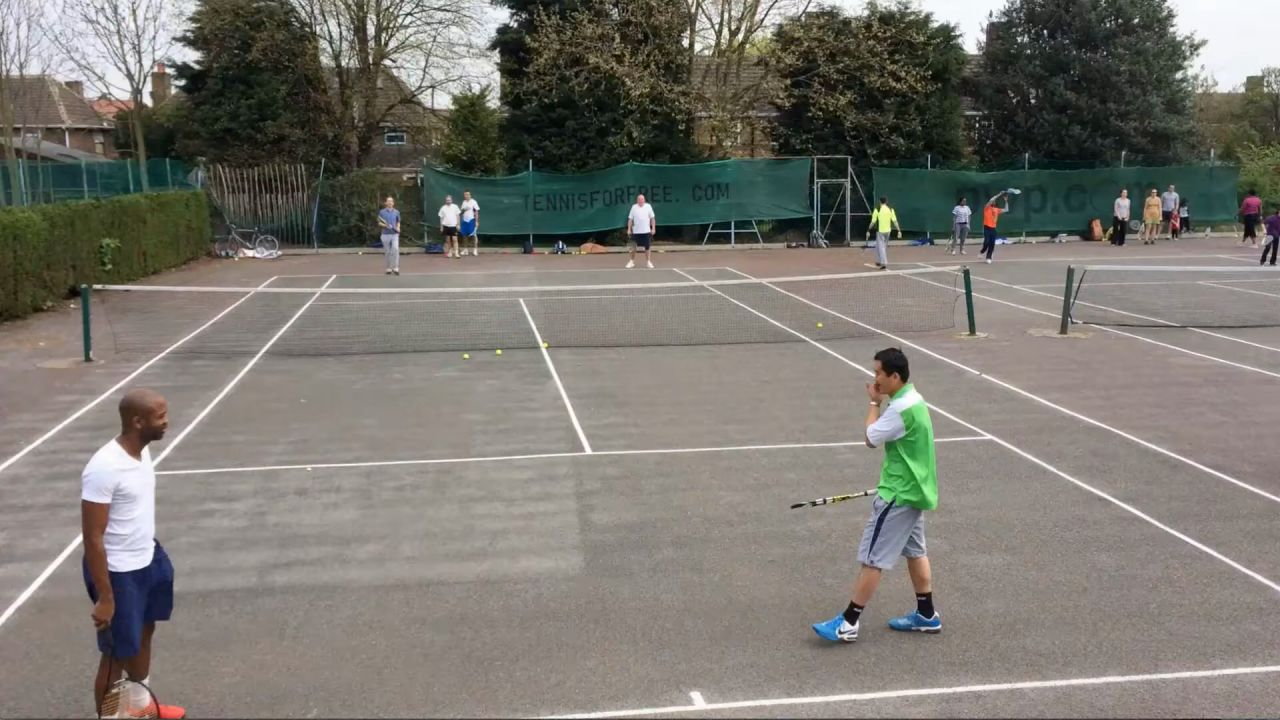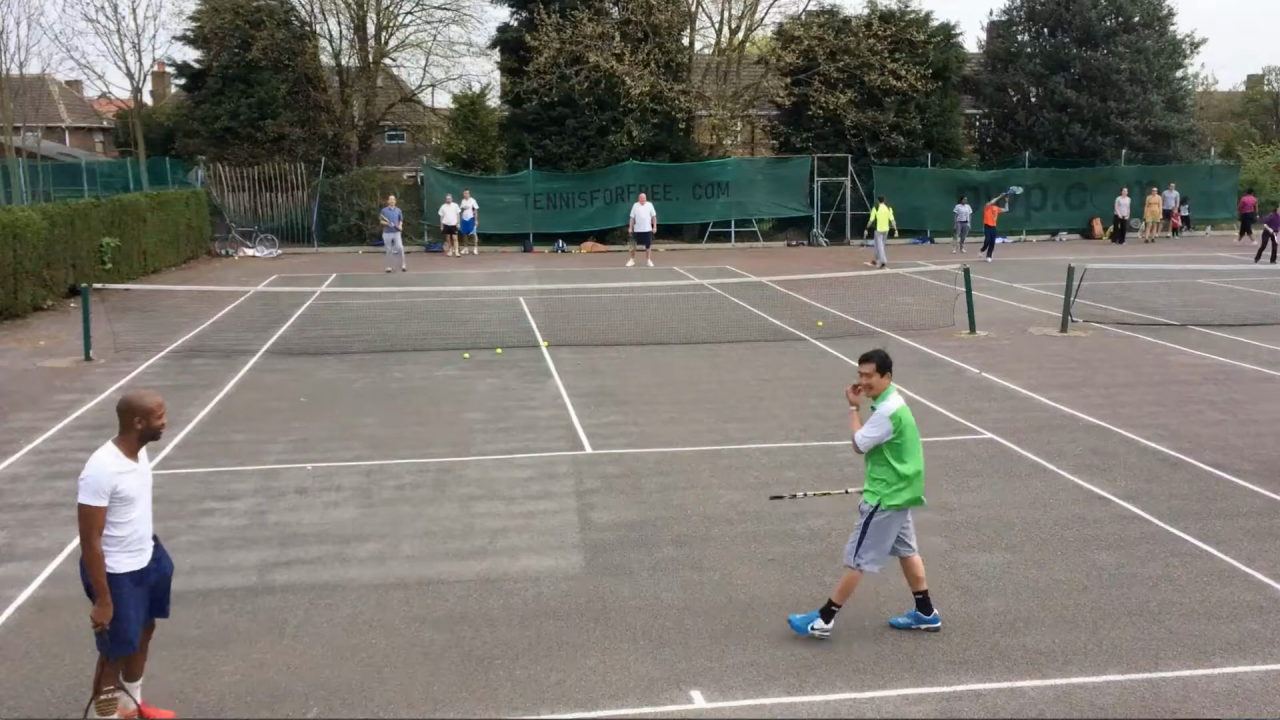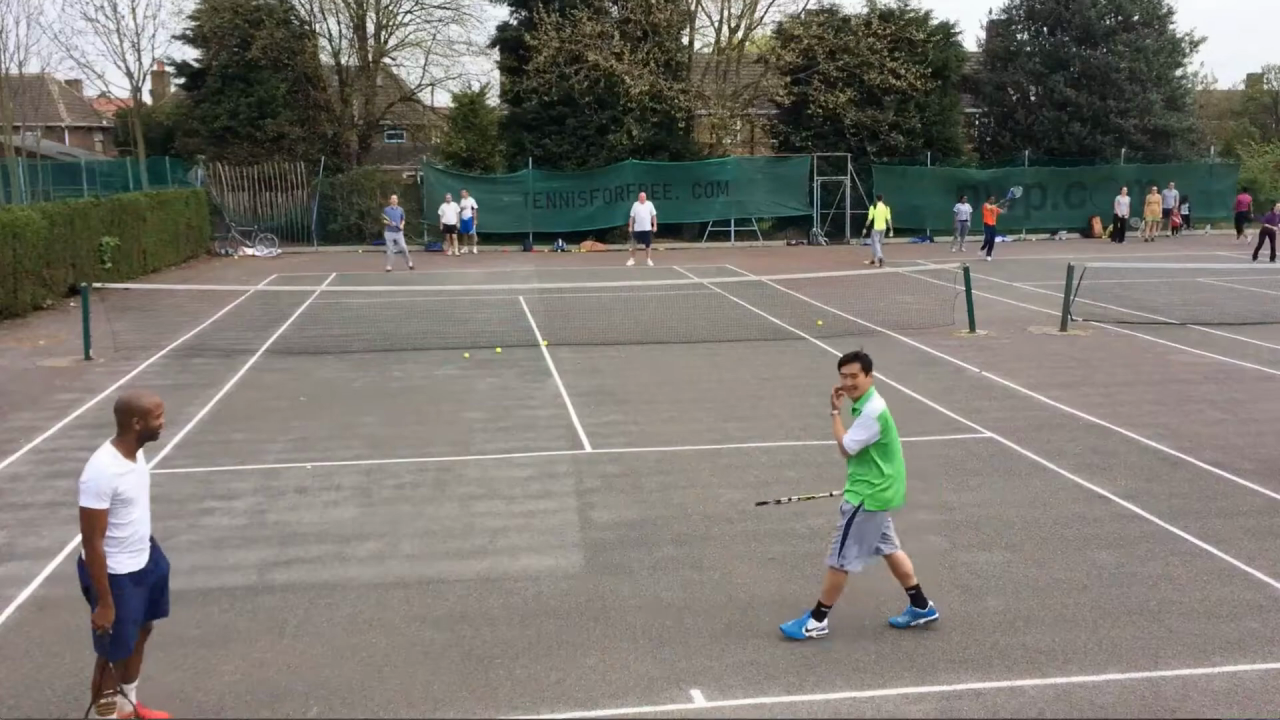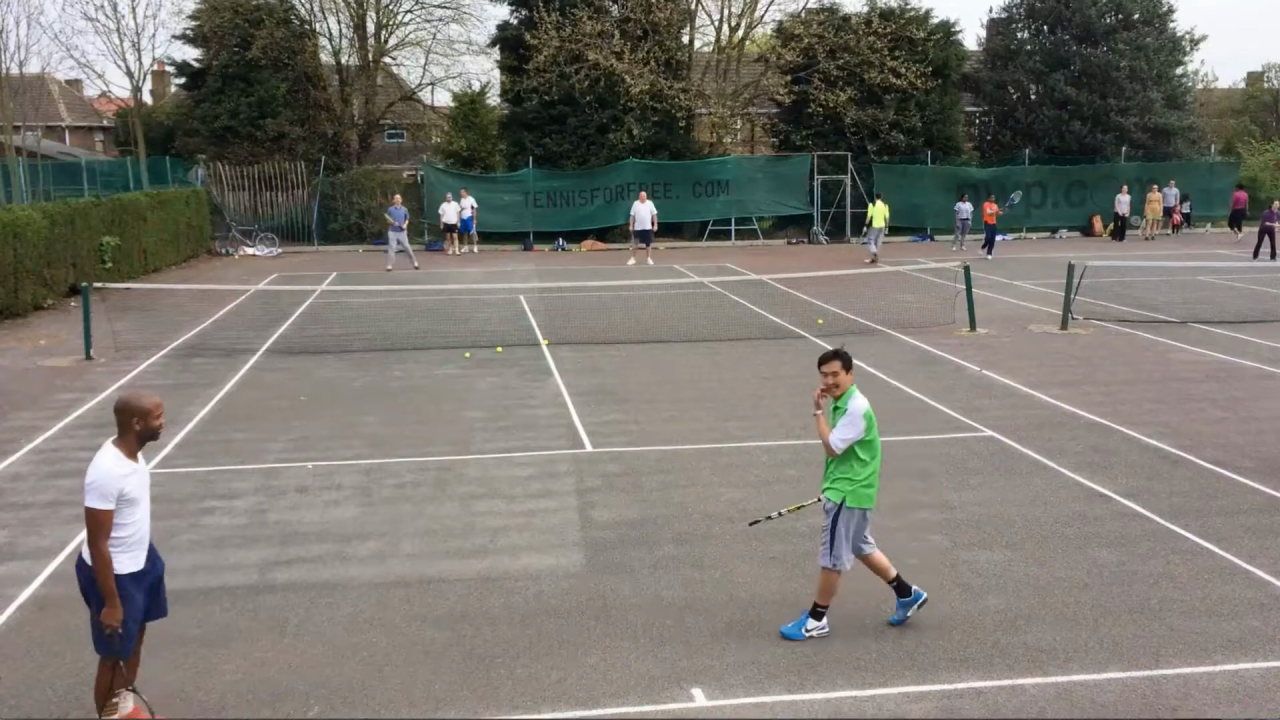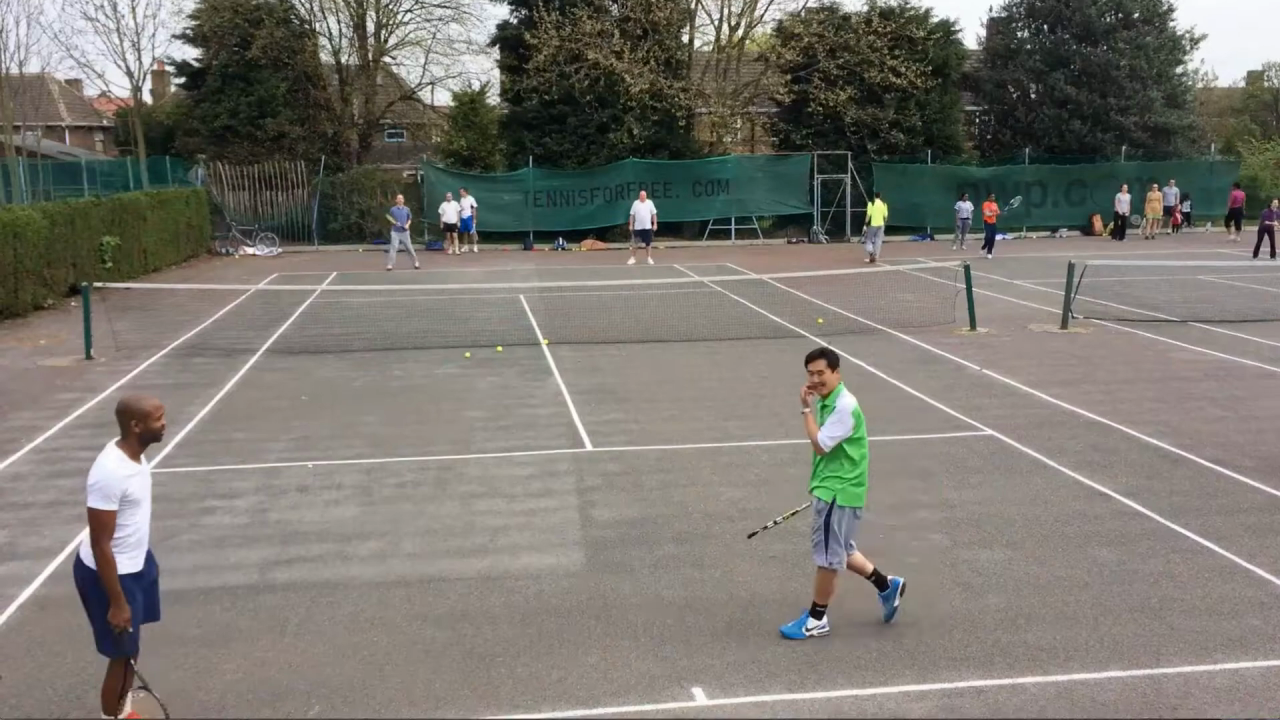
dt=0.1s
person 1, frame 1
left shoulder: (141, 450)
right shoulder: (104, 468)
right elbow: (92, 538)
right wrist: (104, 597)
left hip: (146, 562)
right hip: (117, 573)
left knee: (143, 633)
right knee: (118, 652)
person 1, frame 2
left shoulder: (138, 450)
right shoulder: (101, 471)
right elbow: (90, 541)
right wrist: (102, 599)
left hip: (146, 561)
right hip: (115, 574)
left knee: (143, 631)
right knee: (115, 652)
person 1, frame 3
left shoulder: (133, 452)
right shoulder: (101, 473)
right elbow: (92, 544)
right wrist: (104, 603)
left hip: (143, 561)
right hip: (113, 574)
left knee: (140, 633)
right knee: (114, 654)
person 1, frame 4
left shoulder: (132, 452)
right shoulder: (106, 473)
right elbow: (97, 544)
right wrist: (111, 603)
left hip: (140, 562)
right hip: (113, 574)
left knee: (134, 639)
right knee: (115, 654)
person 1, frame 5
left shoulder: (133, 455)
right shoulder: (110, 473)
right elbow: (101, 545)
right wrist: (116, 604)
left hip: (136, 565)
right hip: (109, 574)
left knee: (130, 648)
right knee: (123, 655)
person 2, frame 1
left shoulder: (901, 408)
right shoulder: (912, 399)
left elbow: (871, 439)
left wrist: (874, 403)
left hip: (899, 494)
right hip: (913, 491)
left knee: (871, 558)
right knee: (914, 552)
left ankle: (848, 623)
right ankle: (926, 614)
person 2, frame 2
left shoulder: (888, 410)
right shoulder: (893, 401)
left elbow: (859, 445)
left wrist: (854, 407)
left hip: (883, 497)
right hip: (898, 492)
left knee: (857, 560)
right knee: (906, 551)
left ankle: (824, 620)
right ankle: (925, 612)
person 2, frame 3
left shoulder: (872, 411)
right shoulder: (862, 405)
left elbow: (846, 448)
left wrist: (834, 412)
left hip: (865, 495)
right hip: (873, 493)
left knee: (839, 560)
right knee: (888, 549)
left ankle: (817, 620)
right ankle: (921, 607)
person 2, frame 4
left shoulder: (856, 409)
right shoulder: (839, 403)
left elbow: (832, 448)
left wrist: (818, 411)
left hip: (847, 494)
right hip: (842, 489)
left knee: (831, 559)
right knee: (861, 549)
left ankle: (816, 619)
right ankle: (908, 595)
person 2, frame 5
left shoulder: (845, 407)
right shoulder: (826, 401)
left elbow: (820, 446)
left wrist: (806, 410)
left hip: (836, 493)
right hip: (823, 489)
left knee: (827, 558)
right knee: (839, 552)
left ankle: (817, 617)
right ankle: (887, 585)
